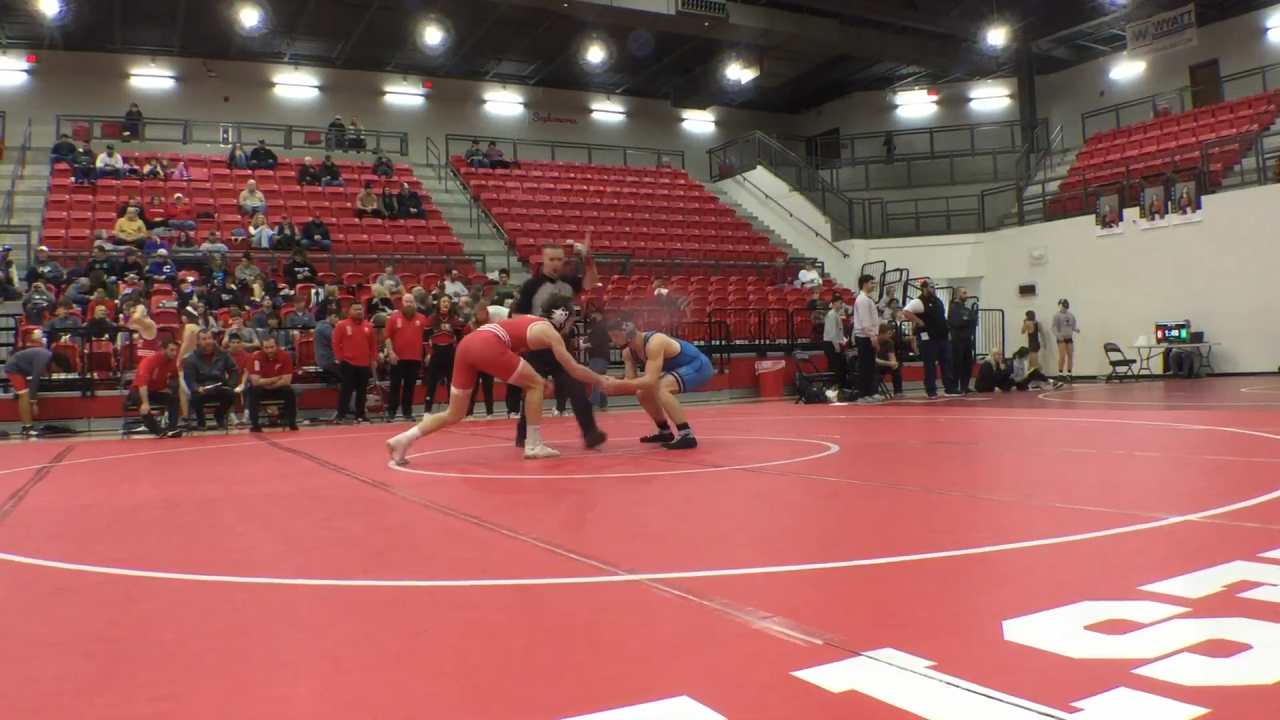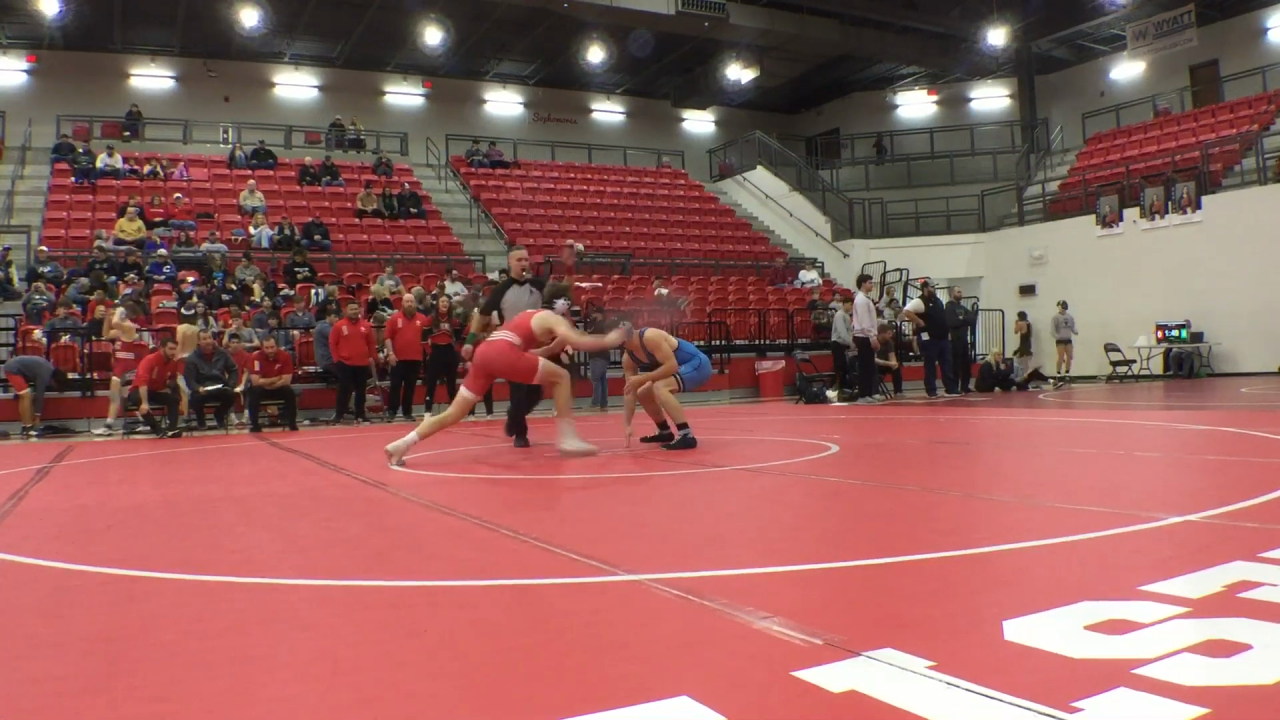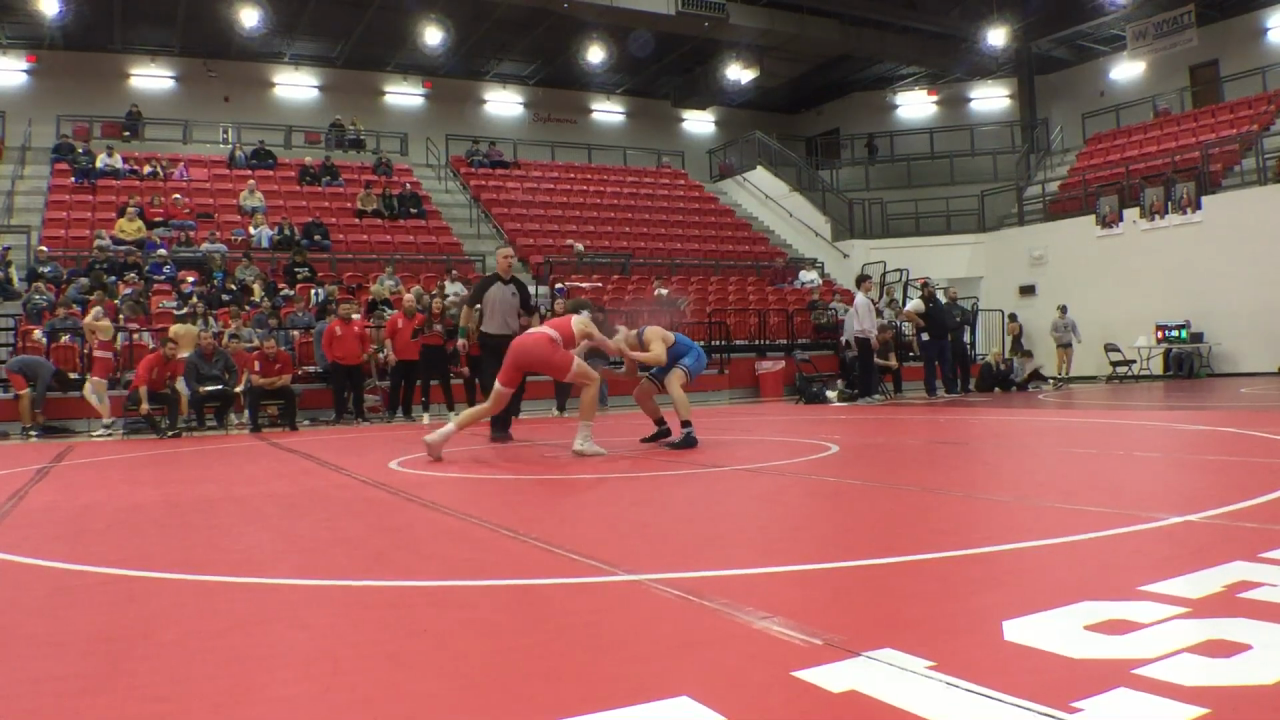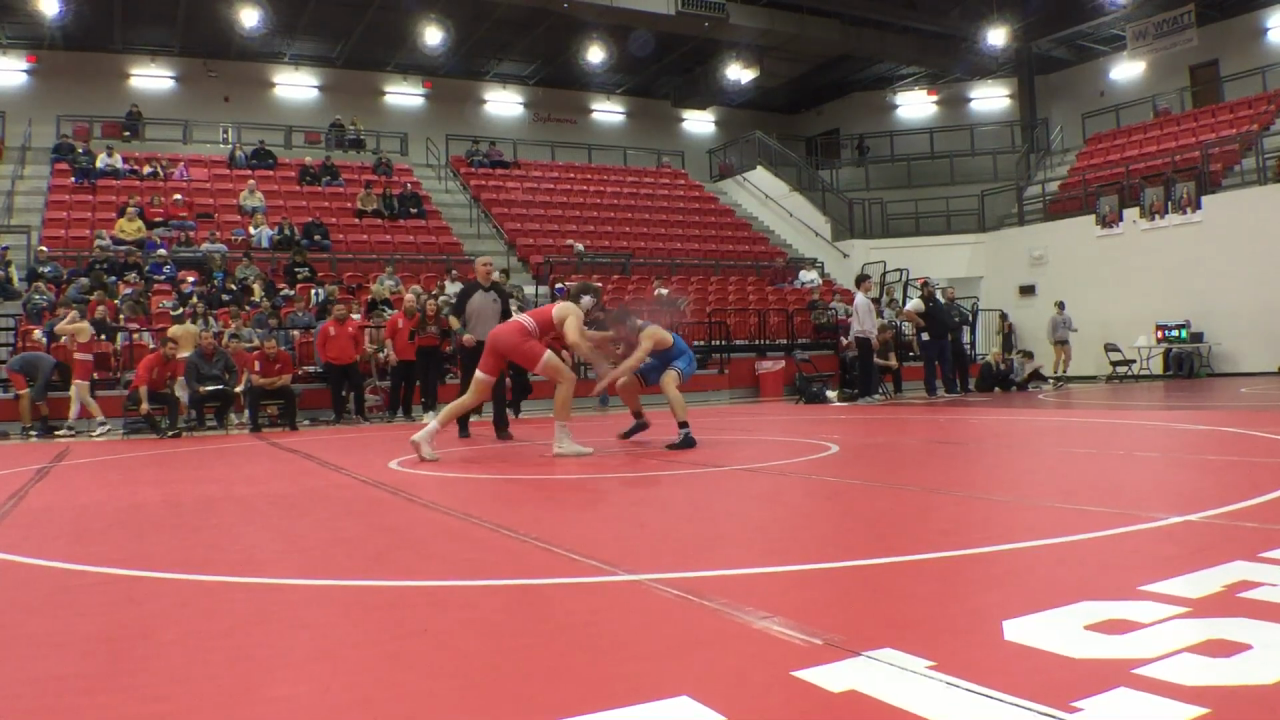
dt=0.3s
person 1, frame 1
left shoulder: (530, 321)
right shoulder: (550, 332)
left elbow: (514, 358)
right elbow: (574, 370)
left wrist: (531, 373)
right wrist: (602, 380)
left hip: (467, 343)
right hip: (487, 346)
left knee: (453, 415)
right knee: (535, 384)
left ankle: (402, 440)
right ankle: (533, 445)
person 1, frame 2
left shoulder: (529, 315)
right shoulder: (552, 319)
right elbow: (579, 342)
left wrist: (553, 347)
right wrist: (609, 340)
left hip: (484, 352)
right hip: (503, 354)
left knee: (452, 415)
right knee: (561, 378)
left ankle: (400, 445)
right ankle: (569, 440)
person 1, frame 3
left shoulder: (557, 322)
right shoulder: (585, 324)
right elbow: (612, 348)
left wrist: (583, 346)
left hip: (518, 344)
right hip: (540, 348)
left knee: (492, 406)
right knee: (592, 380)
left ankle: (439, 436)
right ankle: (584, 441)
person 1, frame 4
left shoulder: (562, 307)
right shoulder: (576, 311)
left elbow: (580, 336)
right elbow: (573, 341)
right wrist: (596, 359)
left hip: (498, 334)
right hip: (514, 337)
left knee: (472, 398)
right knee: (566, 379)
left ankle: (425, 436)
right ankle: (562, 442)
person 2, frame 1
left shoulder: (569, 281)
right shoulder: (532, 285)
left elbow: (590, 283)
right elbow: (517, 315)
left wrist: (587, 258)
right hip: (538, 347)
left knee: (576, 388)
left ankle: (590, 432)
right ankle: (523, 434)
person 2, frame 2
left shoulder: (537, 285)
right shoulder: (501, 290)
right elbow: (481, 315)
right wrist: (470, 341)
left knee: (535, 391)
right knee: (519, 390)
left ankle: (513, 423)
right ankle: (520, 433)
person 2, frame 3
left shoulder: (520, 286)
right shoulder: (485, 283)
left elbow: (532, 313)
right elbow: (468, 307)
right wrist: (462, 334)
left hip: (511, 340)
right hip: (488, 340)
left knee: (514, 385)
right knee: (489, 383)
left ankle: (502, 427)
right ankle: (497, 426)
person 2, frame 4
left shoulder: (500, 293)
right shoulder: (466, 292)
left elbow: (506, 319)
right elbow: (453, 316)
right wrist: (462, 334)
right hip: (471, 346)
left knee: (499, 387)
right knee: (467, 387)
left ankle: (502, 427)
right ankle: (463, 426)
